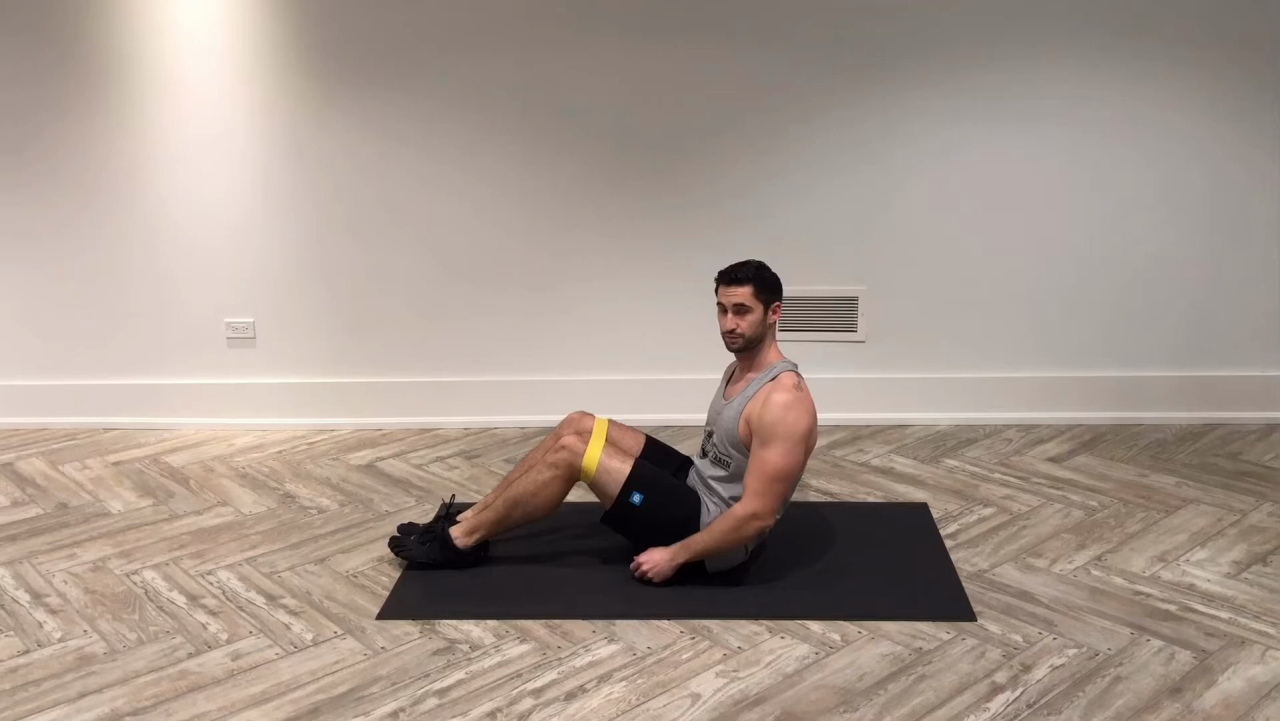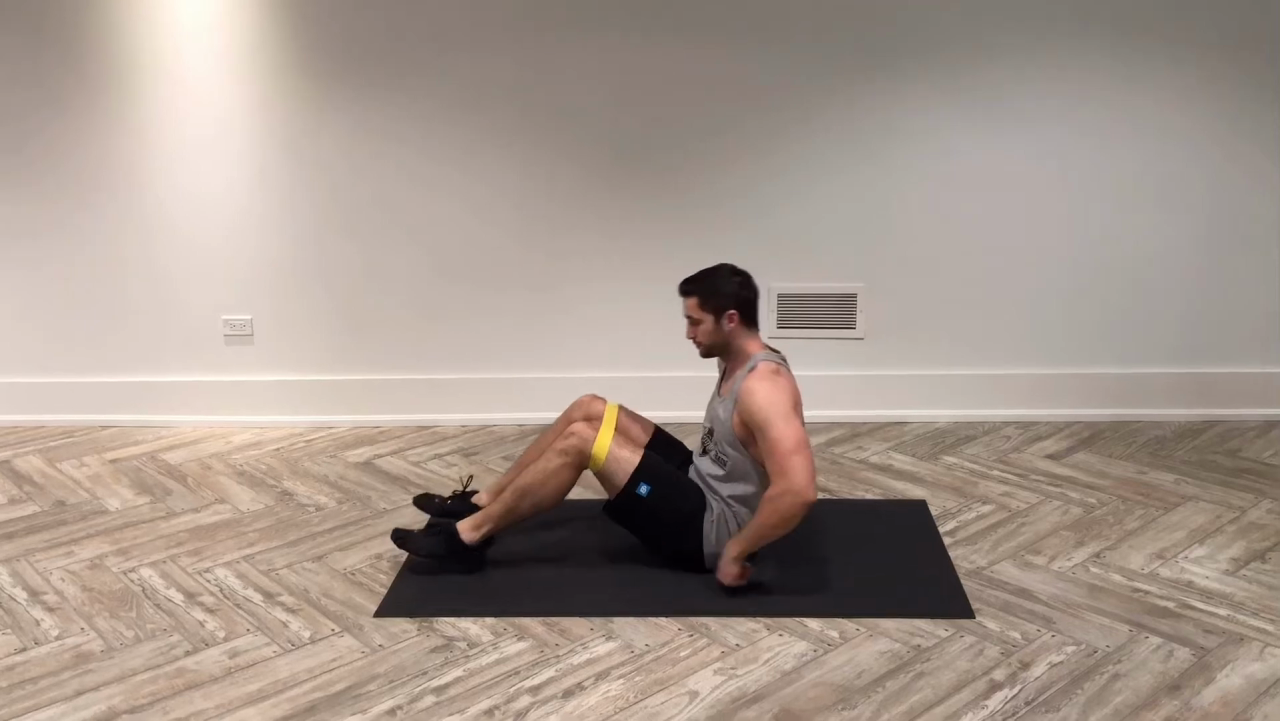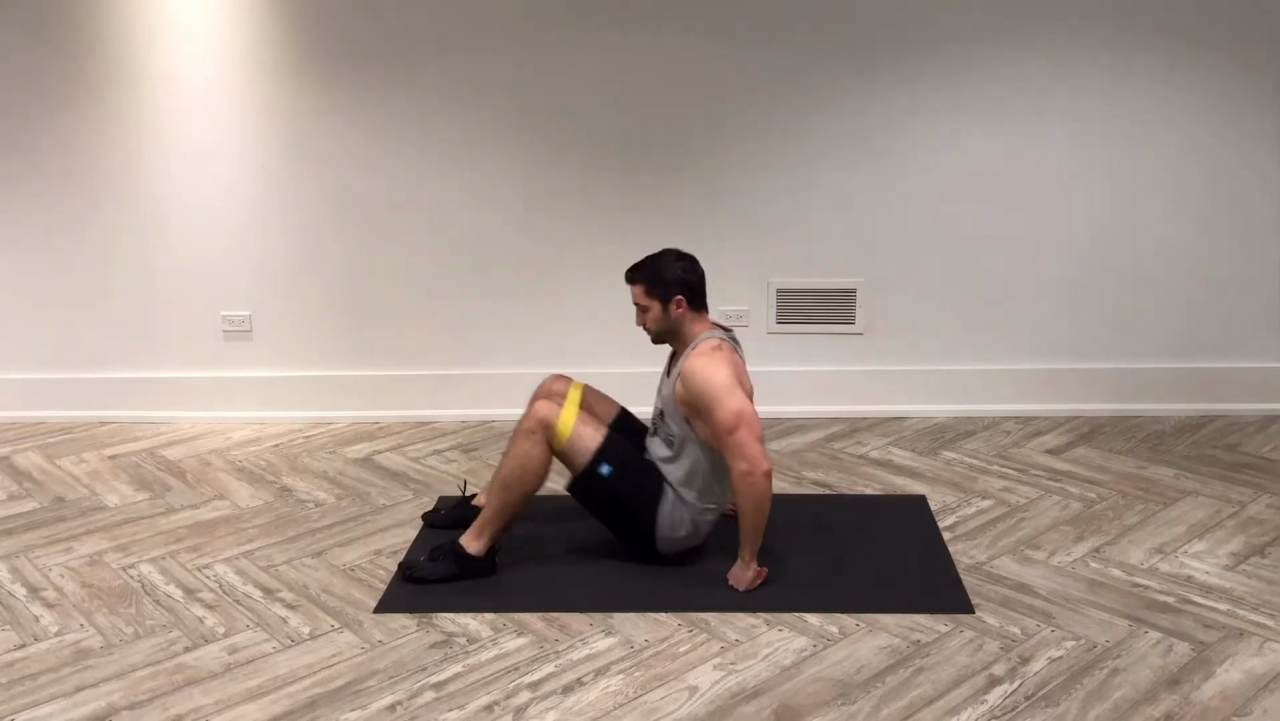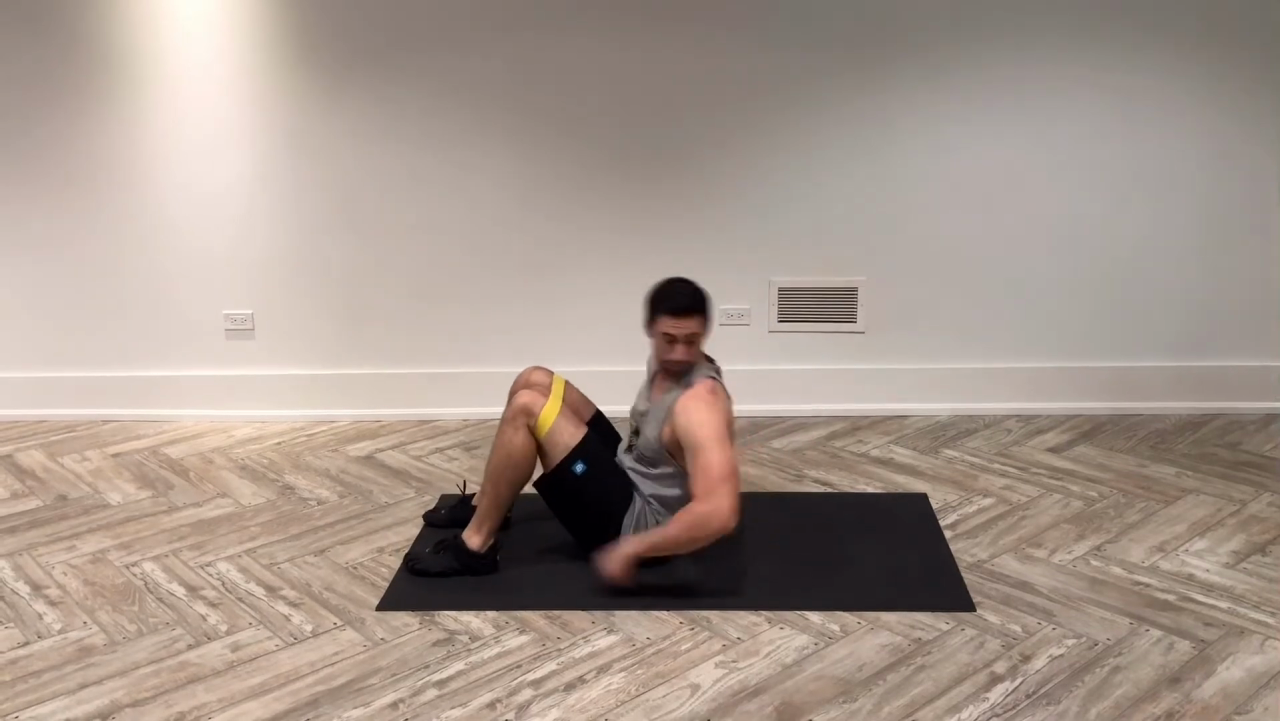
dt=0.5s
person 1, frame 1
left shoulder: (782, 400)
right shoulder: (741, 368)
left elbow: (758, 514)
left wrist: (673, 555)
left hip: (712, 539)
right hip: (698, 487)
left knee: (571, 452)
right knee: (578, 426)
left ankle: (463, 541)
right ankle: (470, 518)
person 1, frame 2
left shoulder: (763, 386)
right shoulder: (738, 362)
left elbow: (798, 491)
left wrist: (735, 554)
left hip: (712, 527)
right hip: (699, 484)
left knee: (579, 439)
right knee: (589, 409)
left ankle: (468, 537)
right ankle: (483, 501)
person 1, frame 3
left shoulder: (705, 365)
right shoulder: (707, 340)
left elbow: (755, 467)
right elbow: (739, 424)
left wrist: (747, 562)
right wrist: (734, 498)
left hip: (668, 520)
left knee: (542, 416)
right knee: (557, 390)
left ankle: (474, 550)
right ankle: (487, 503)
person 1, frame 4
left shoulder: (700, 403)
right shoulder: (668, 367)
left elbow: (719, 515)
left wrist: (631, 550)
left hip: (631, 521)
left knee: (527, 406)
right knee: (535, 379)
left ankle: (474, 547)
right ankle: (484, 505)
